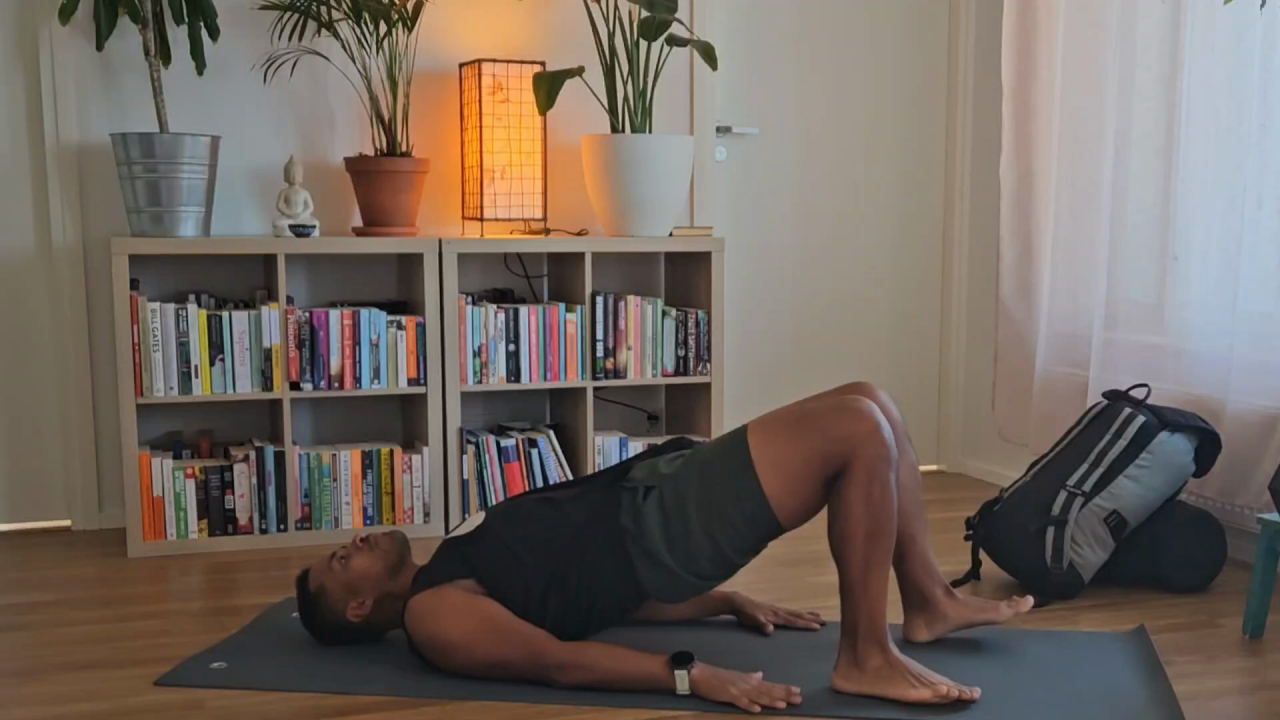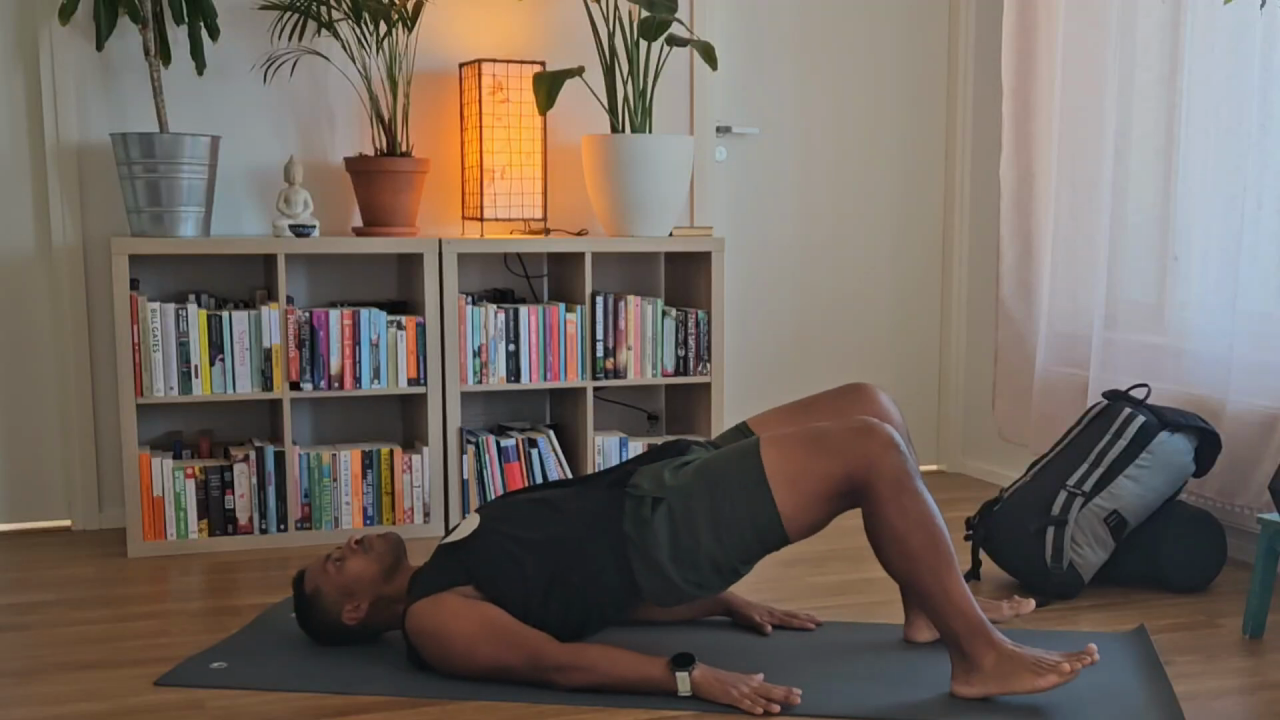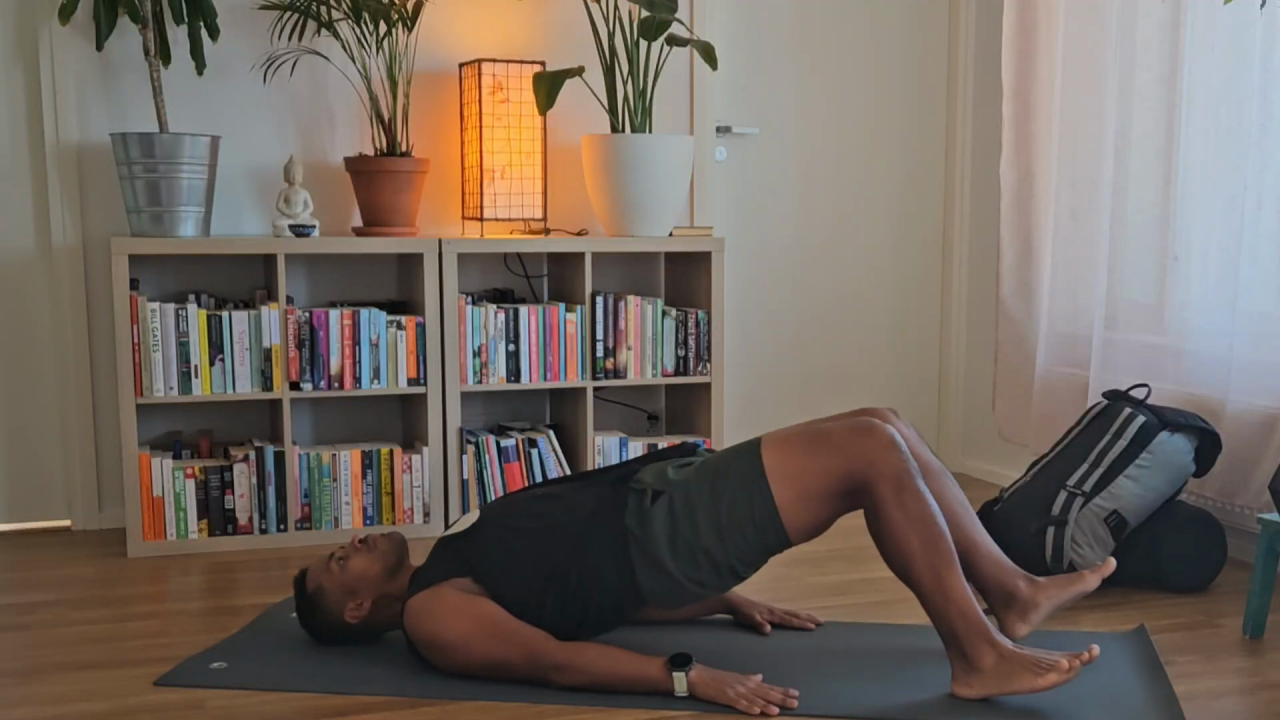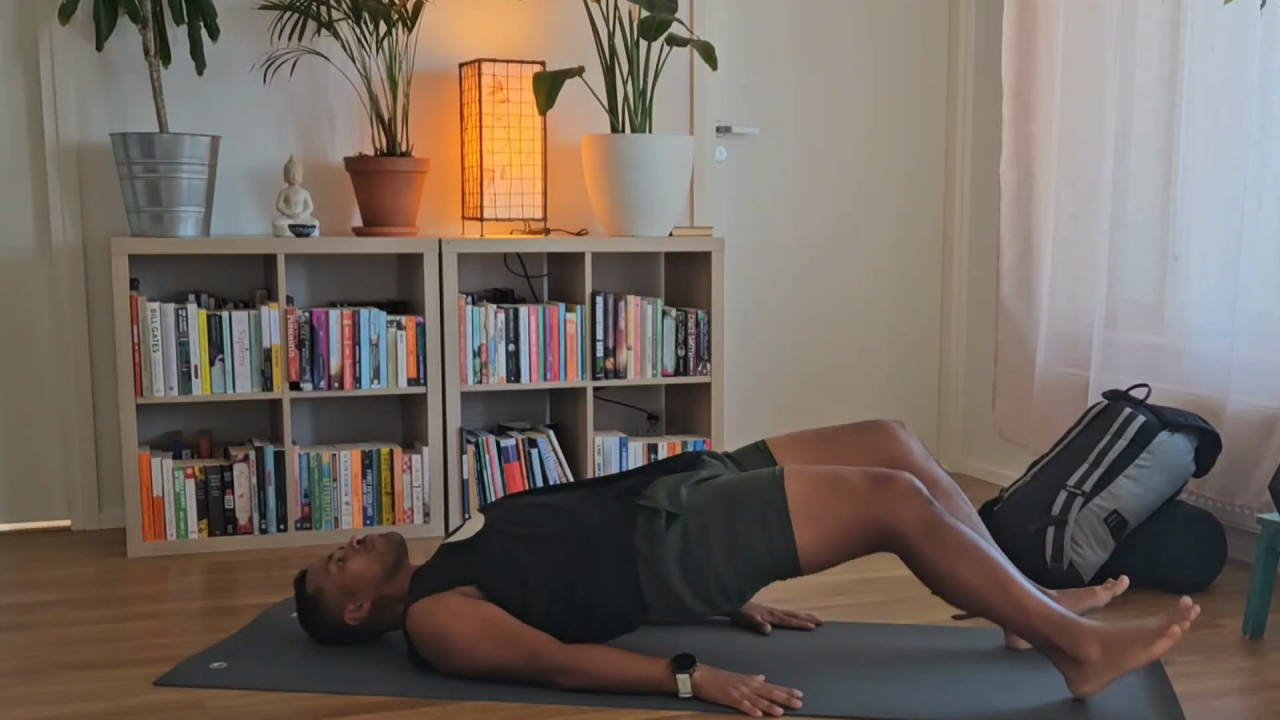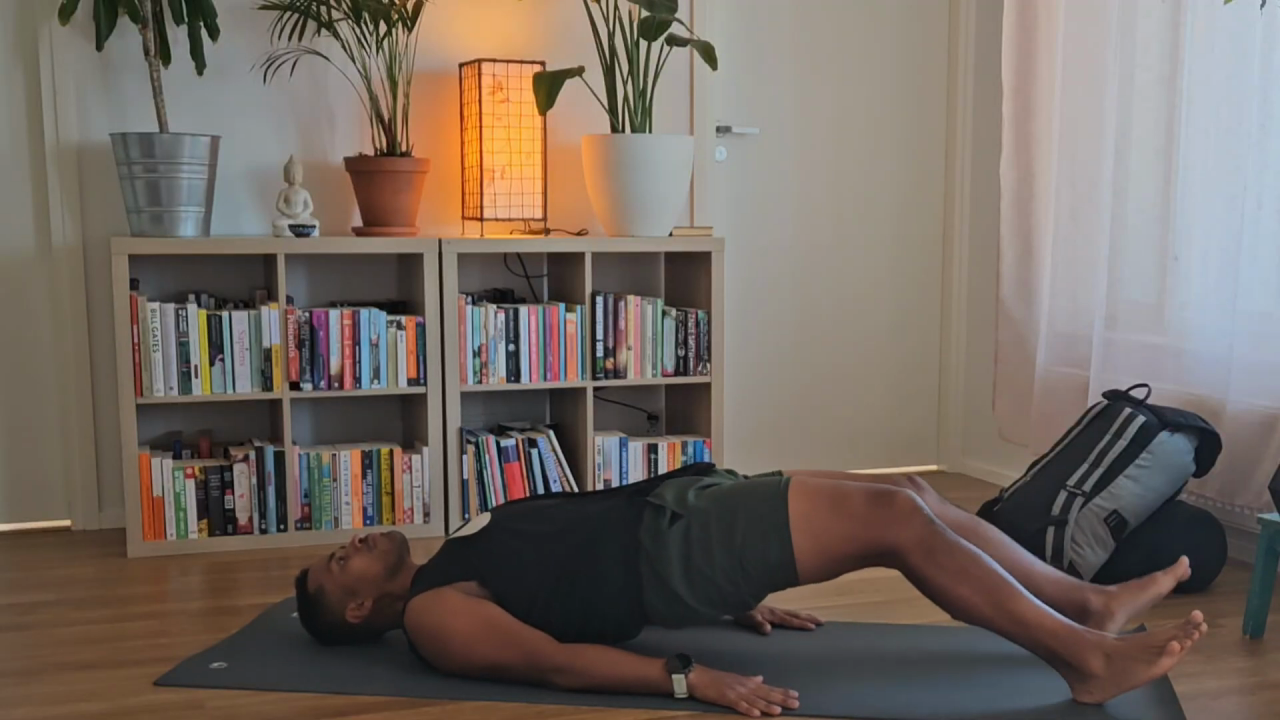
dt=0.5s
person 1, frame 1
left shoulder: (455, 574)
right shoulder: (433, 616)
right elbow: (557, 661)
left wrist: (730, 602)
left hip: (651, 494)
right hip: (657, 528)
left knee: (867, 404)
right knee: (859, 430)
left ankle: (929, 601)
right ankle: (867, 656)
person 1, frame 2
left shoulder: (452, 573)
right shoulder: (432, 621)
left wrist: (728, 603)
left hip: (656, 495)
right hip: (663, 528)
left knee: (867, 405)
right knee: (873, 451)
left ankle: (930, 606)
person 1, frame 3
left shoulder: (454, 570)
right shoulder: (432, 616)
left wrist: (728, 602)
left hip: (661, 500)
right hip: (664, 528)
left knee: (882, 432)
right knee: (872, 450)
left ankle: (1014, 594)
person 1, frame 4
left shoulder: (454, 568)
right shoulder: (433, 621)
left wrist: (731, 599)
left hip: (674, 496)
right hip: (673, 539)
left knee: (887, 442)
right knee: (895, 506)
left ankle: (1033, 602)
person 1, frame 5
left shoulder: (458, 567)
right shoulder: (433, 617)
left wrist: (739, 601)
left hip: (676, 505)
right hip: (673, 544)
left knee: (912, 498)
right knee: (897, 517)
left ankle: (1087, 601)
